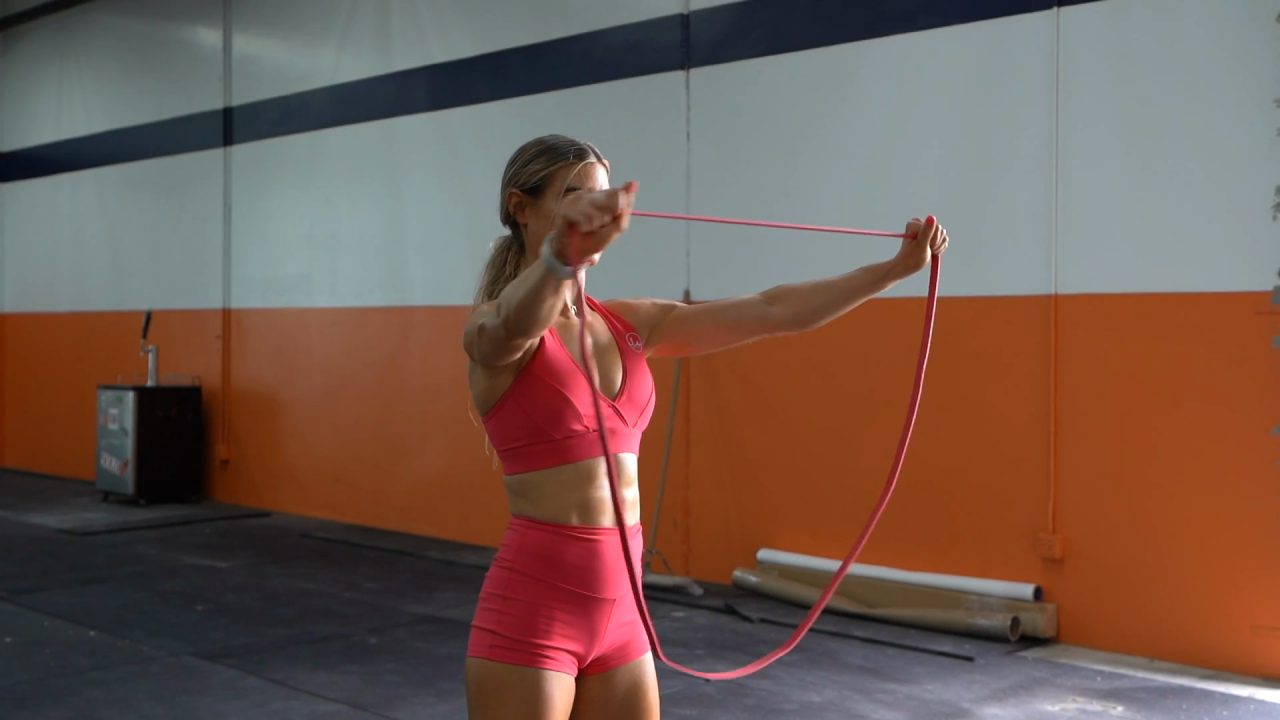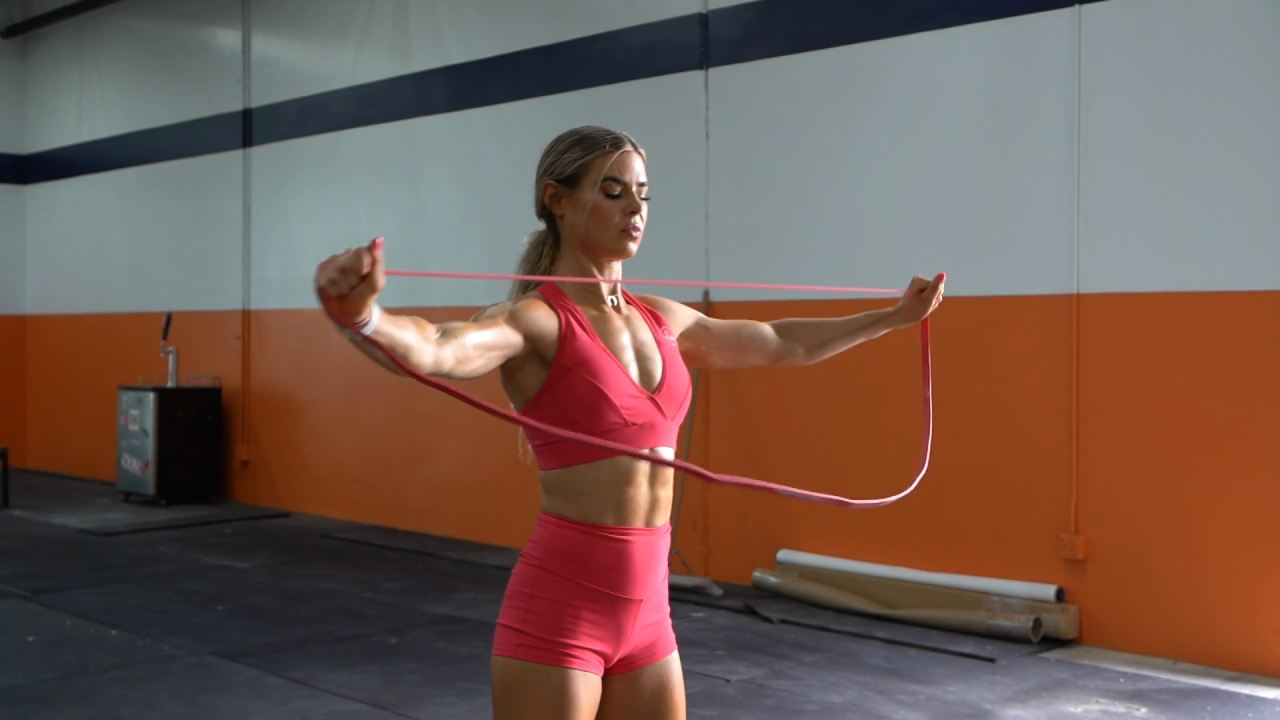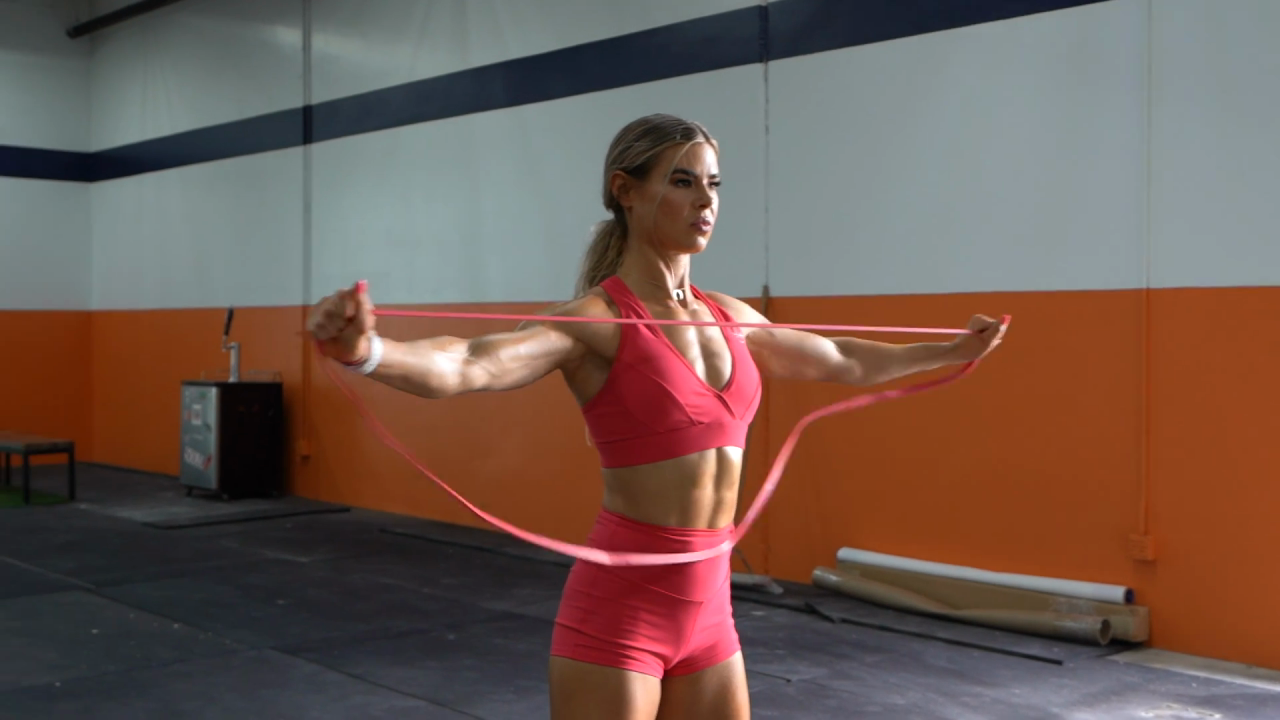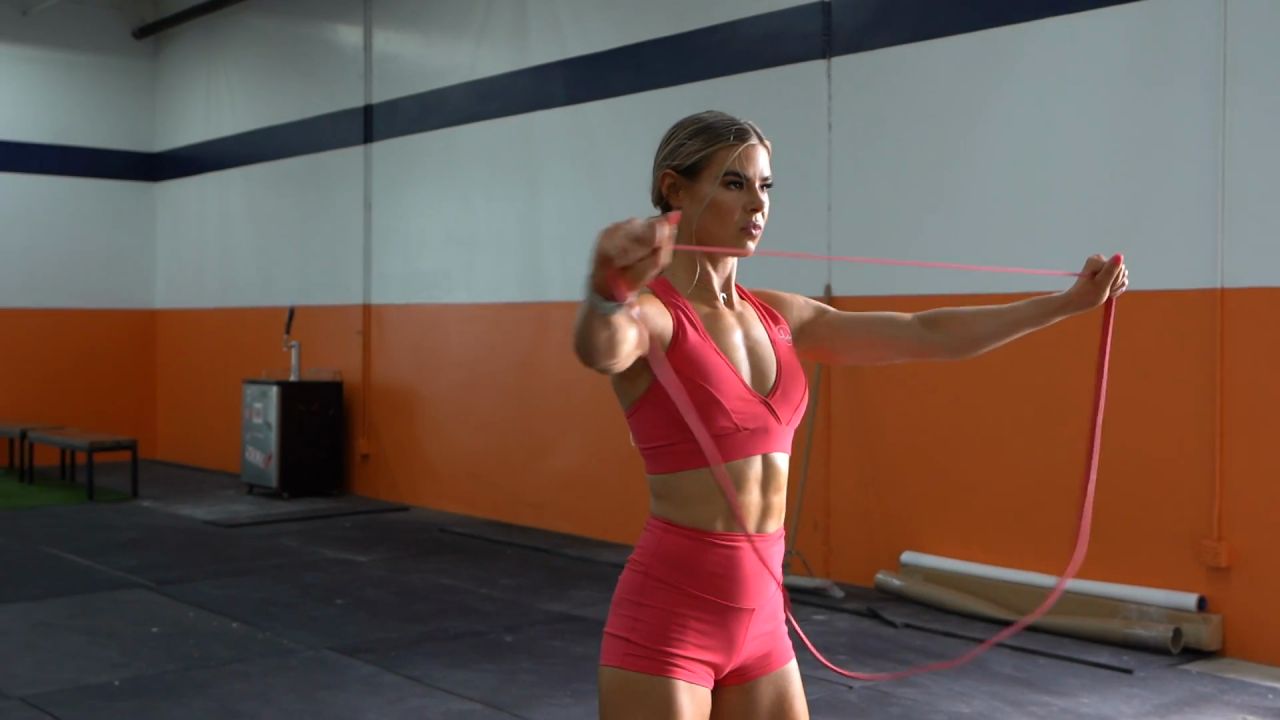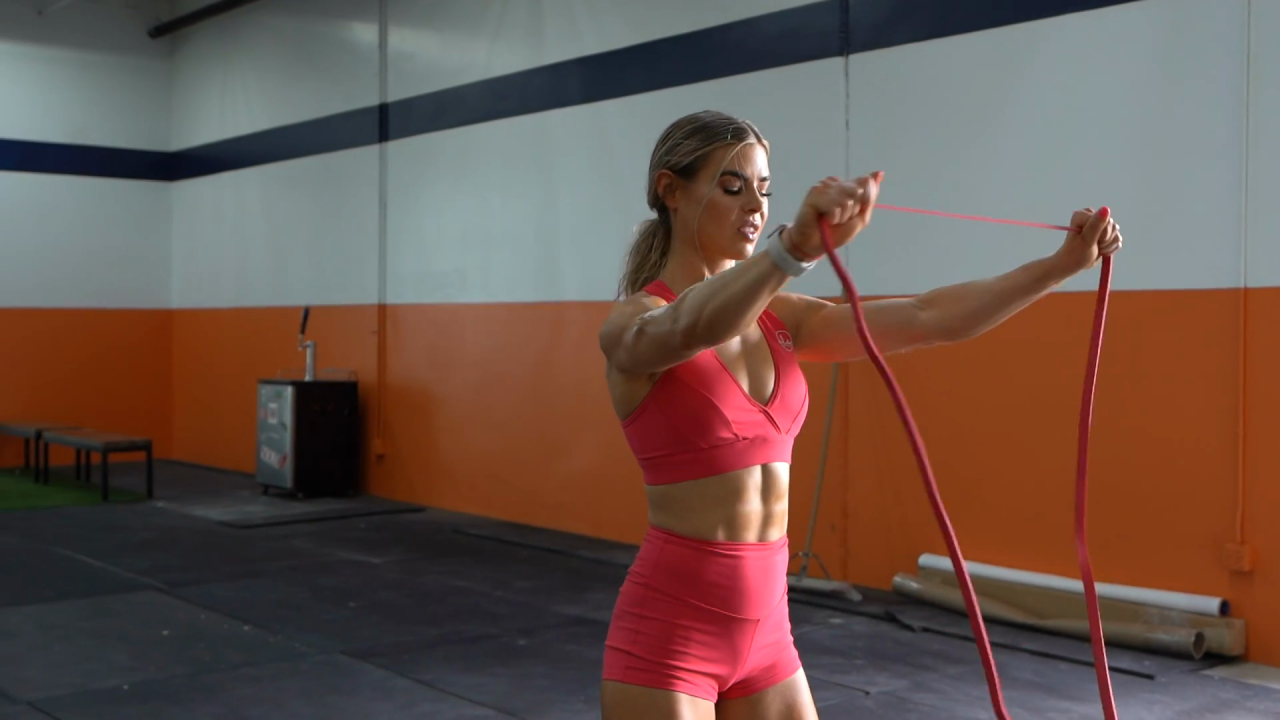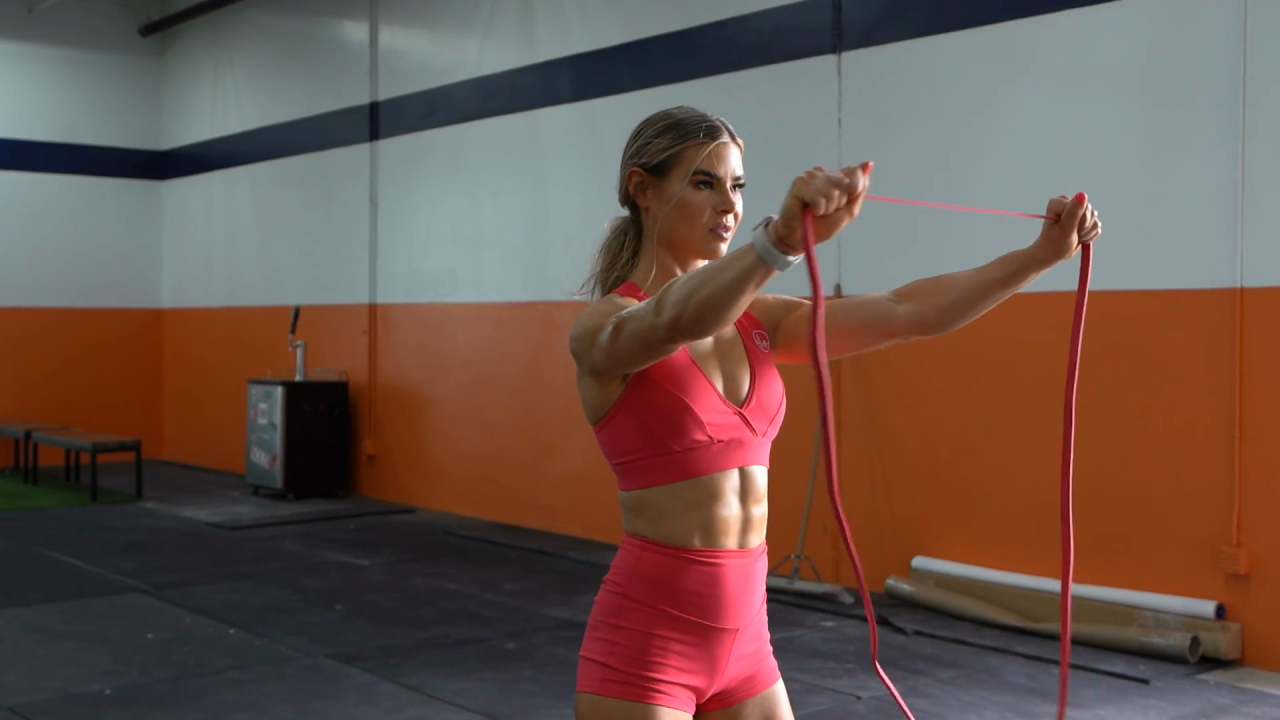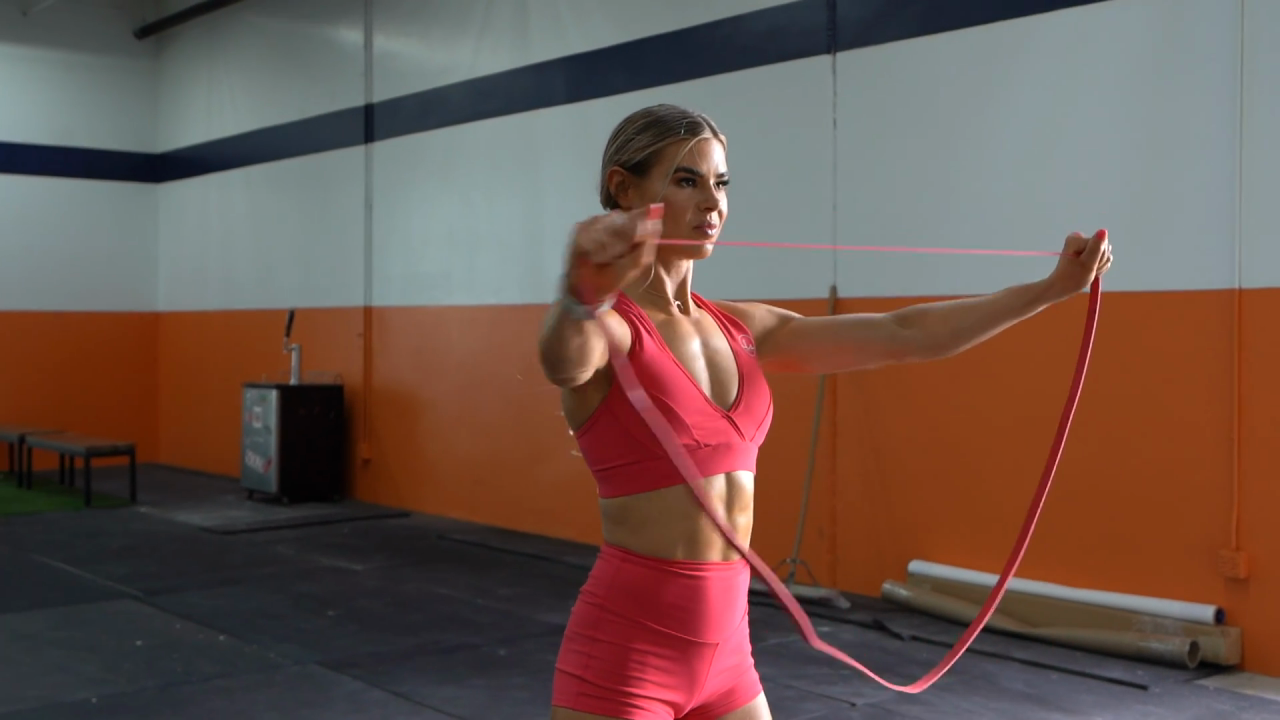
dt=0.4s
person 1, frame 1
left shoulder: (629, 325)
right shoulder: (496, 328)
left elbow: (772, 312)
right elbow: (518, 324)
left wrist: (898, 266)
right wrist: (562, 254)
left hip: (615, 613)
right hip: (529, 616)
person 1, frame 2
left shoulder: (656, 319)
right shoulder: (532, 320)
left elbow: (782, 345)
right elbow: (431, 351)
left wrist: (895, 315)
right wrist: (359, 316)
left hip: (645, 609)
right hip: (556, 610)
person 1, frame 3
left shoulder: (726, 316)
right shoulder: (592, 320)
left elbow: (839, 361)
right elbow: (466, 365)
left wrist: (954, 351)
right wrist: (364, 351)
left hip: (705, 609)
right hip: (615, 612)
person 1, frame 4
left shoulder: (778, 317)
right shoulder: (644, 316)
left elbow: (926, 336)
right elbow: (599, 347)
left wrist: (1071, 299)
right wrist: (608, 289)
left hip: (755, 621)
right hip: (661, 624)
person 1, frame 5
left shoulder: (780, 320)
right shoulder: (635, 324)
left elbow: (927, 318)
right elbow: (699, 328)
left wrist: (1062, 265)
right wrist: (794, 246)
left hip: (763, 630)
right hip: (666, 635)
person 1, frame 6
left shoulder: (757, 322)
right shoulder: (604, 327)
left elbow: (907, 311)
right elbow: (680, 321)
left wrist: (1042, 253)
right wrist: (781, 238)
left hip: (741, 643)
right hip: (643, 646)
person 1, frame 7
left shoulder: (739, 329)
right shoulder: (600, 328)
left elbow: (903, 336)
right elbow: (568, 356)
left wrist: (1053, 286)
right wrist: (586, 289)
left hip: (721, 655)
right hip: (620, 659)
